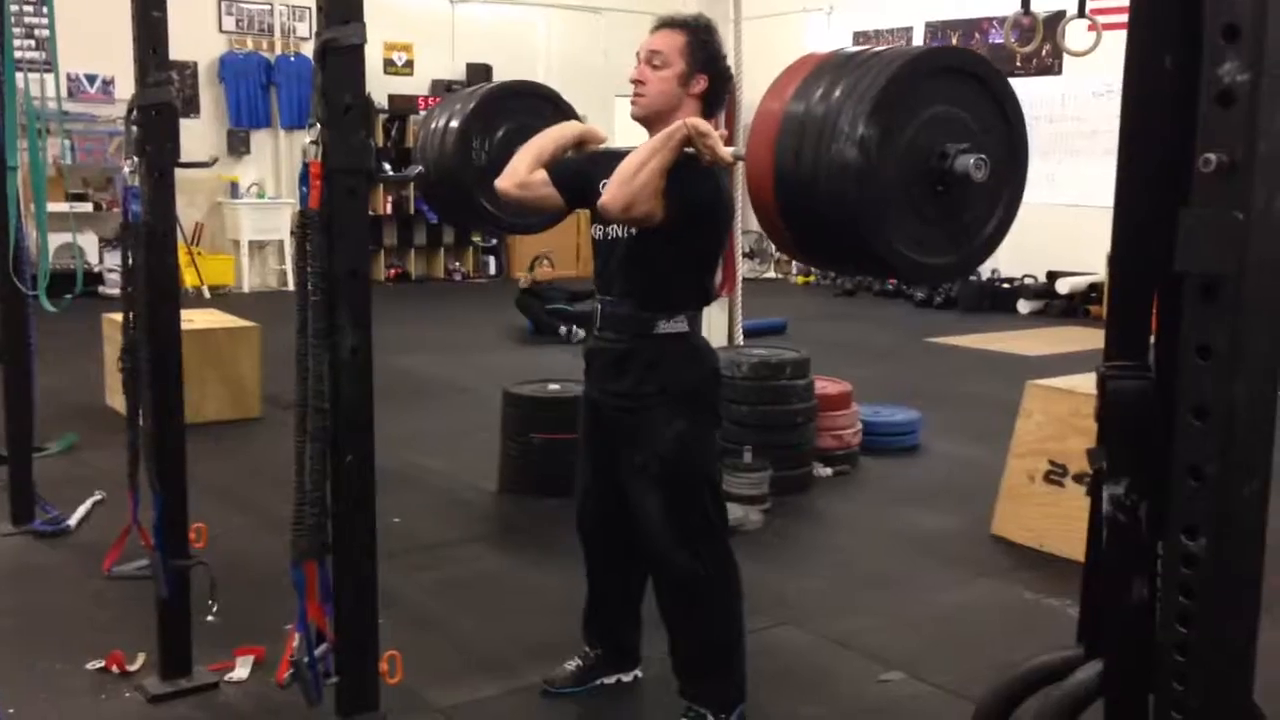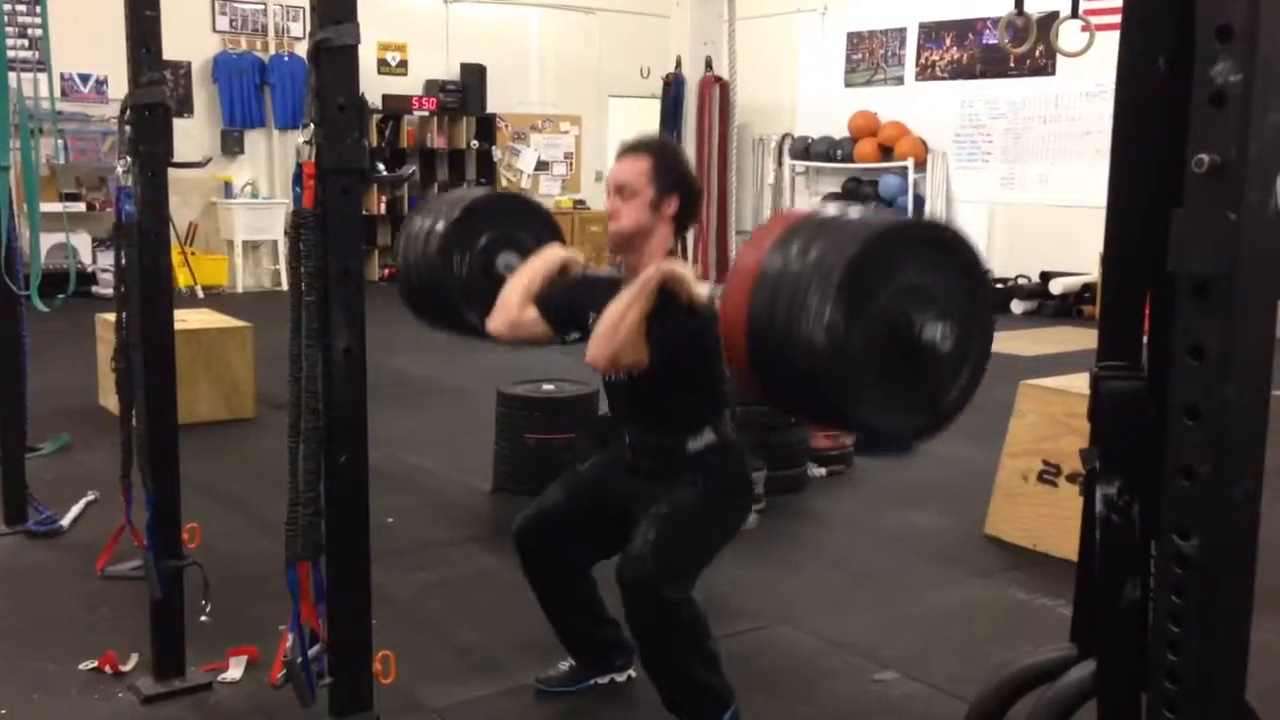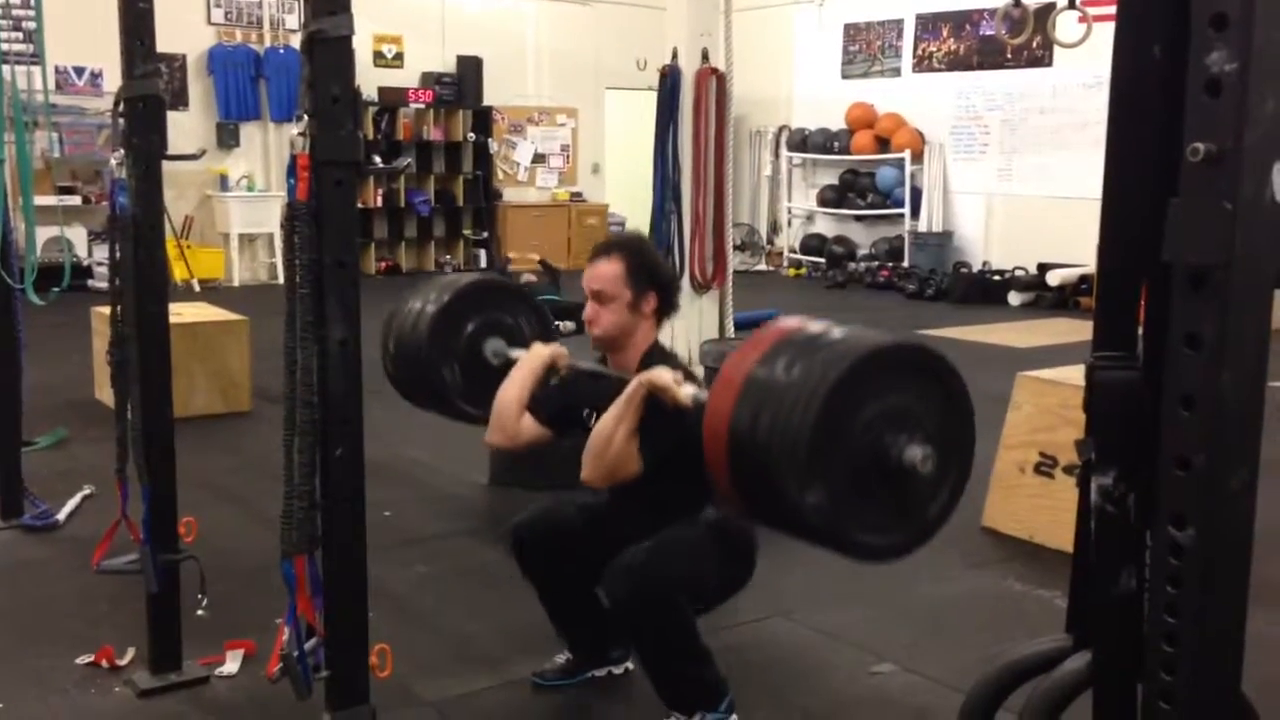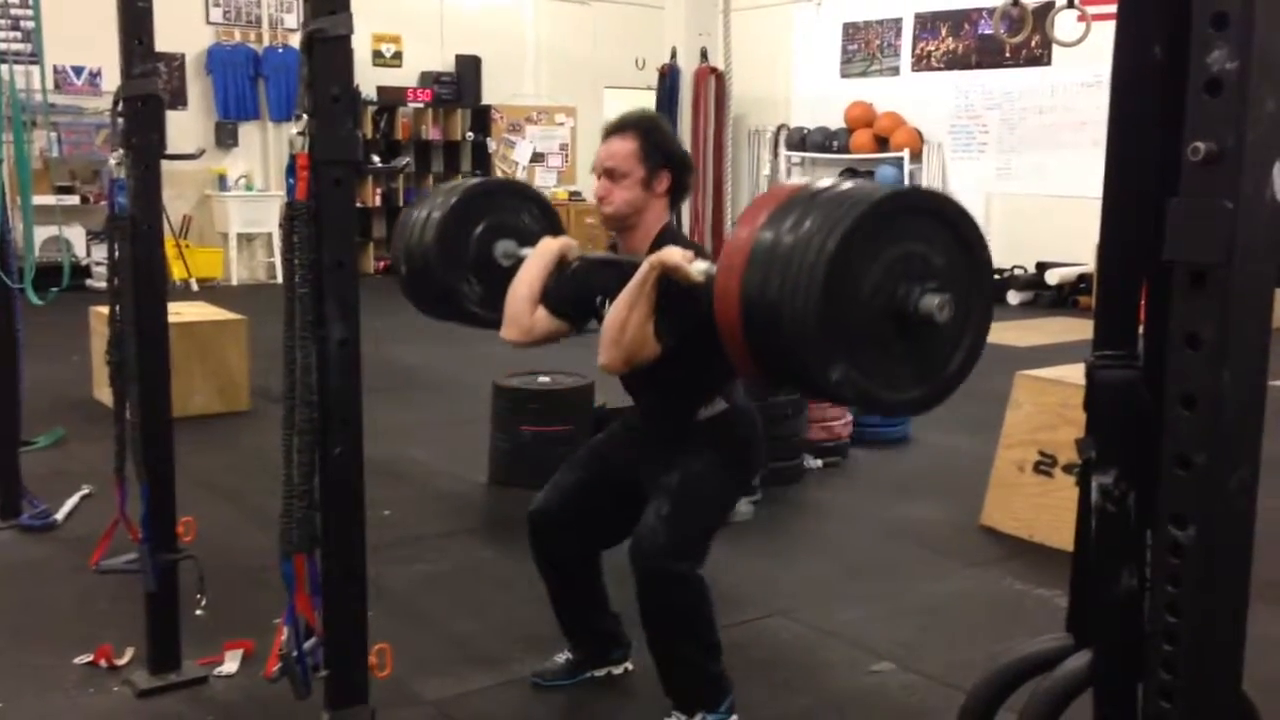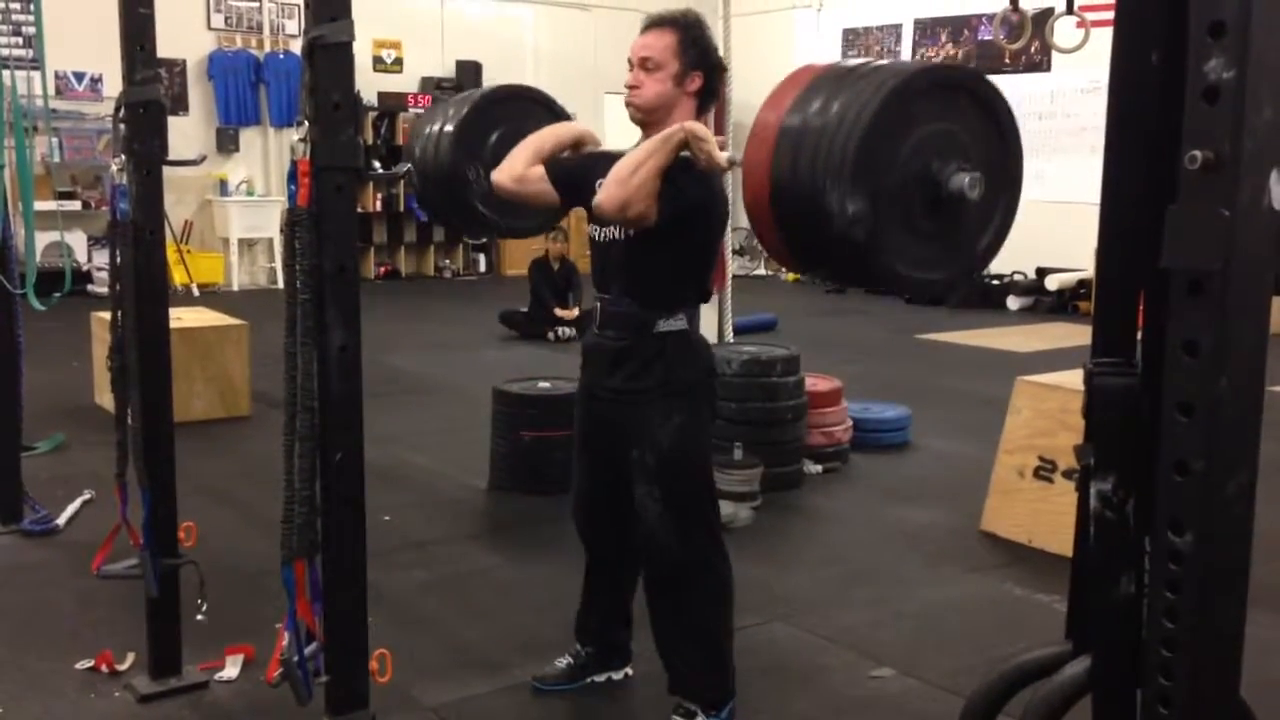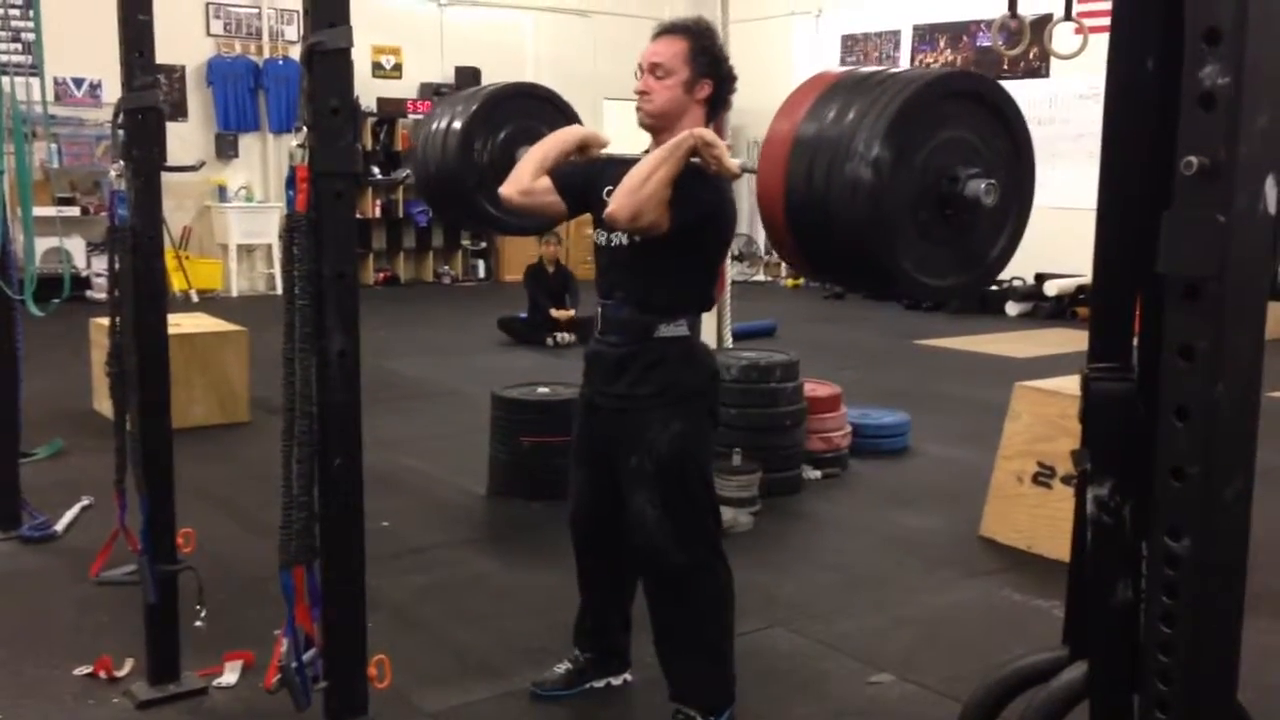
dt=0.7s
person 1, frame 1
left shoulder: (697, 175)
right shoulder: (616, 159)
left elbow: (619, 203)
right elbow: (513, 183)
left wrist: (678, 132)
right wrist: (568, 131)
left hip: (668, 374)
right hip: (609, 366)
left knee: (683, 546)
right knee: (604, 525)
right ankle: (611, 652)
person 1, frame 2
left shoulder: (680, 301)
right shoulder: (599, 290)
left elbow: (603, 356)
right elbow: (503, 323)
left wrist: (656, 278)
right wrist: (550, 259)
left hip: (701, 474)
right hip: (633, 460)
left knee: (647, 573)
right knee: (540, 533)
right ankle: (602, 655)
person 1, frame 3
left shoulder: (671, 395)
right shoulder: (589, 383)
left elbow: (597, 474)
right elbow: (503, 433)
left wrist: (638, 389)
right wrist: (538, 357)
left hip: (708, 539)
left knee: (631, 580)
right knee: (535, 535)
right ankle: (601, 648)
person 1, frame 4
left shoulder: (683, 272)
left elbow: (615, 355)
right elbow: (518, 329)
left wrist: (654, 271)
right wrist: (547, 251)
left hip: (711, 437)
right hip: (647, 425)
left knee: (659, 549)
right knee: (553, 519)
right ankle: (599, 648)
person 1, frame 5
left shoulder: (691, 175)
right shoulder: (610, 160)
left elbow: (613, 202)
right elbow: (508, 179)
left wrist: (672, 138)
right wrist: (565, 132)
left hip: (665, 371)
right hip: (605, 362)
left knee: (677, 539)
right knee: (601, 522)
right ankle: (602, 649)
person 1, frame 6
left shoulder: (702, 184)
right shoulder: (615, 168)
left elbow: (627, 212)
right elbow: (518, 191)
left wrist: (684, 143)
right wrist: (571, 135)
left hip: (667, 380)
right hip: (607, 369)
left knee: (677, 546)
right knee: (596, 527)
right ankle: (601, 656)
